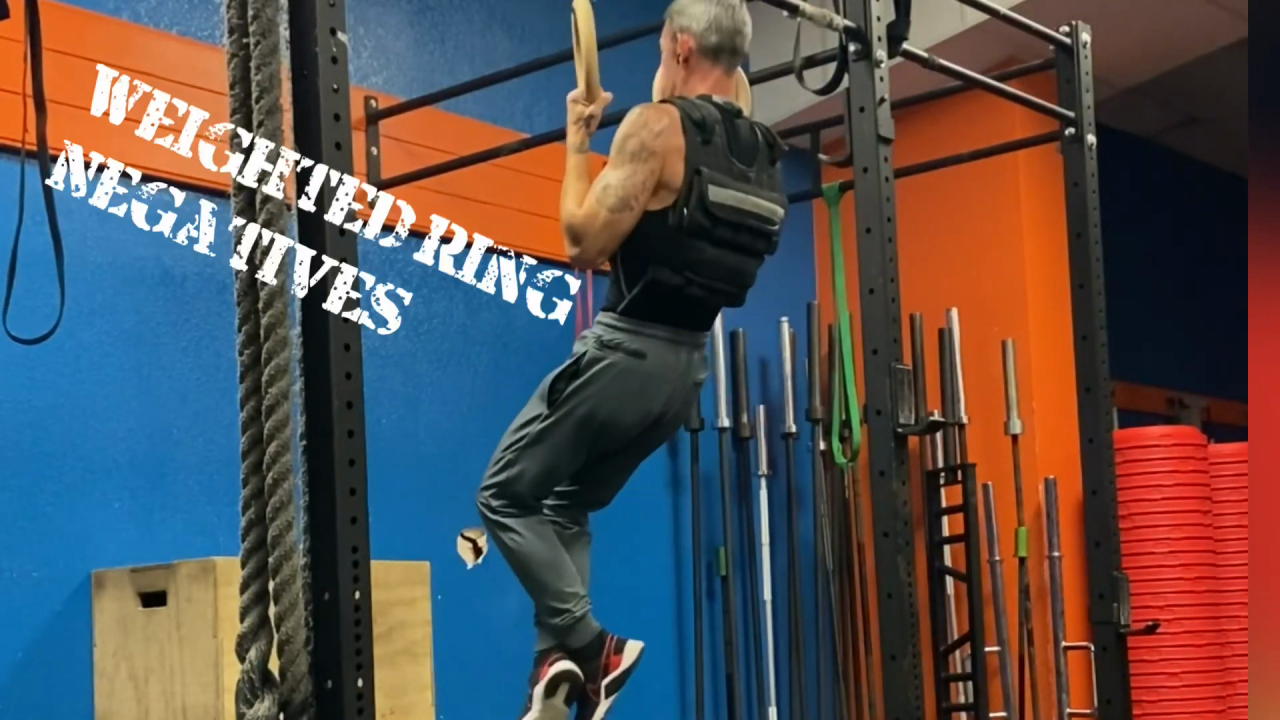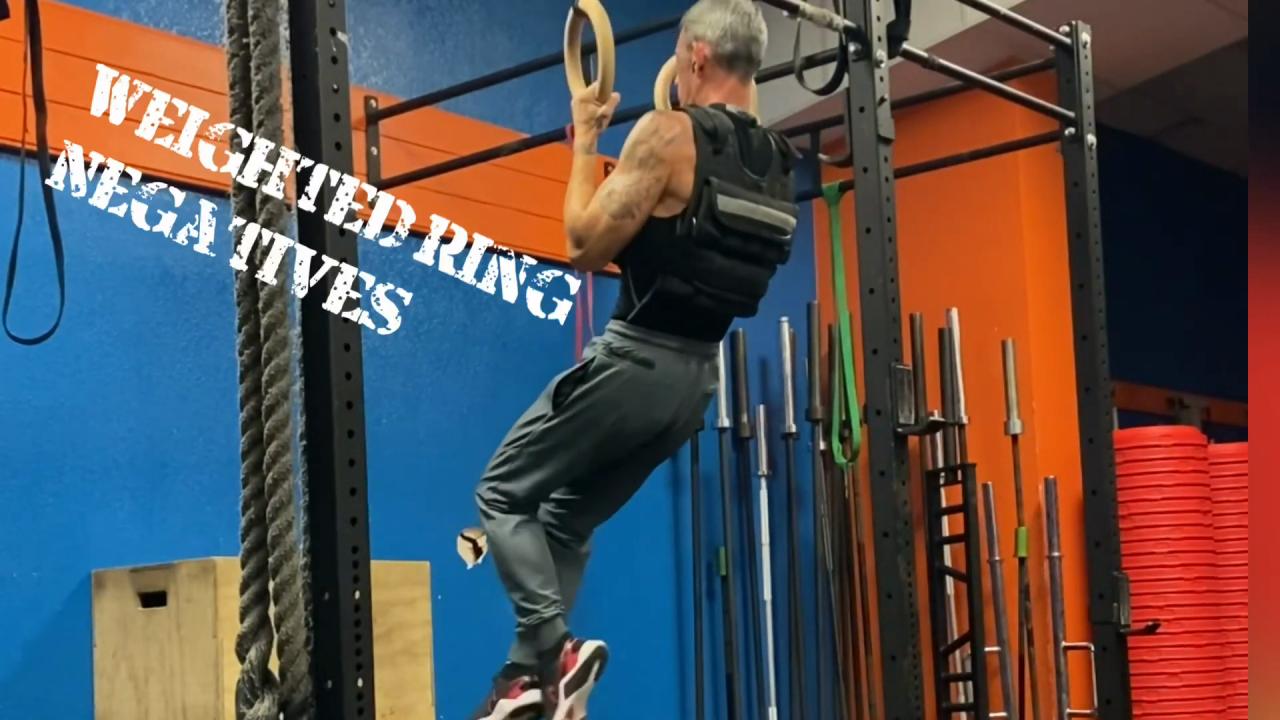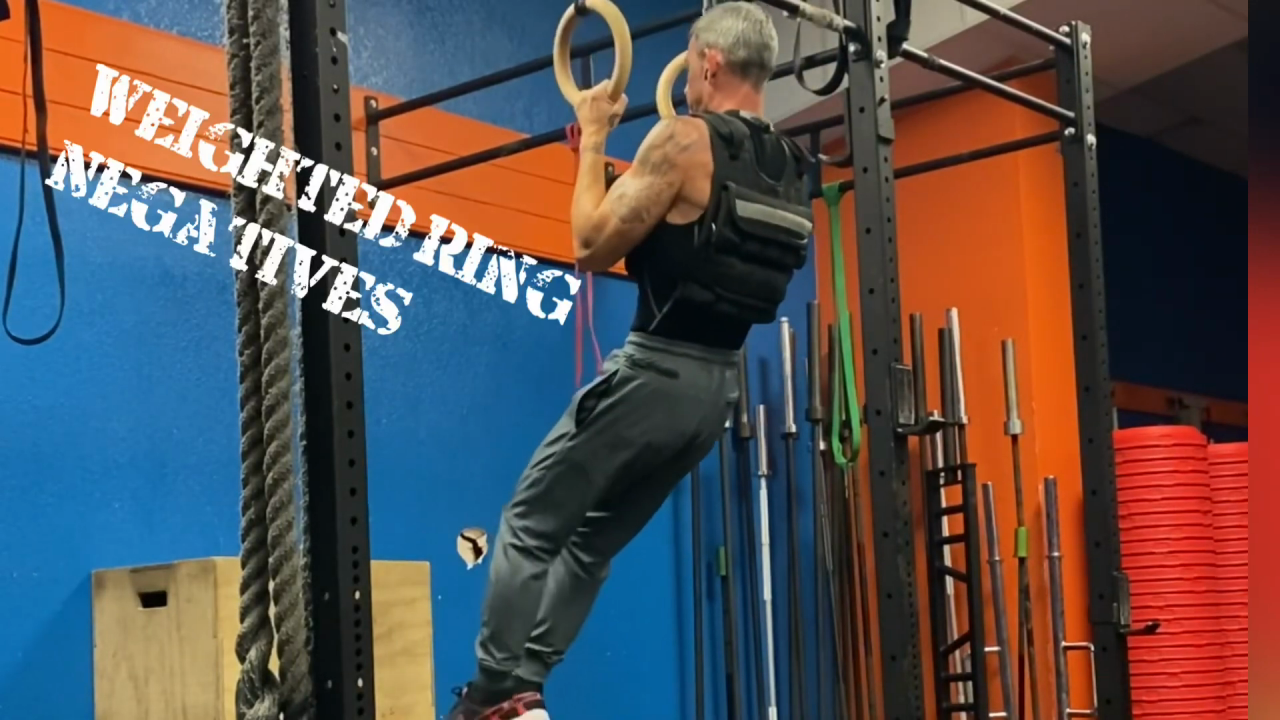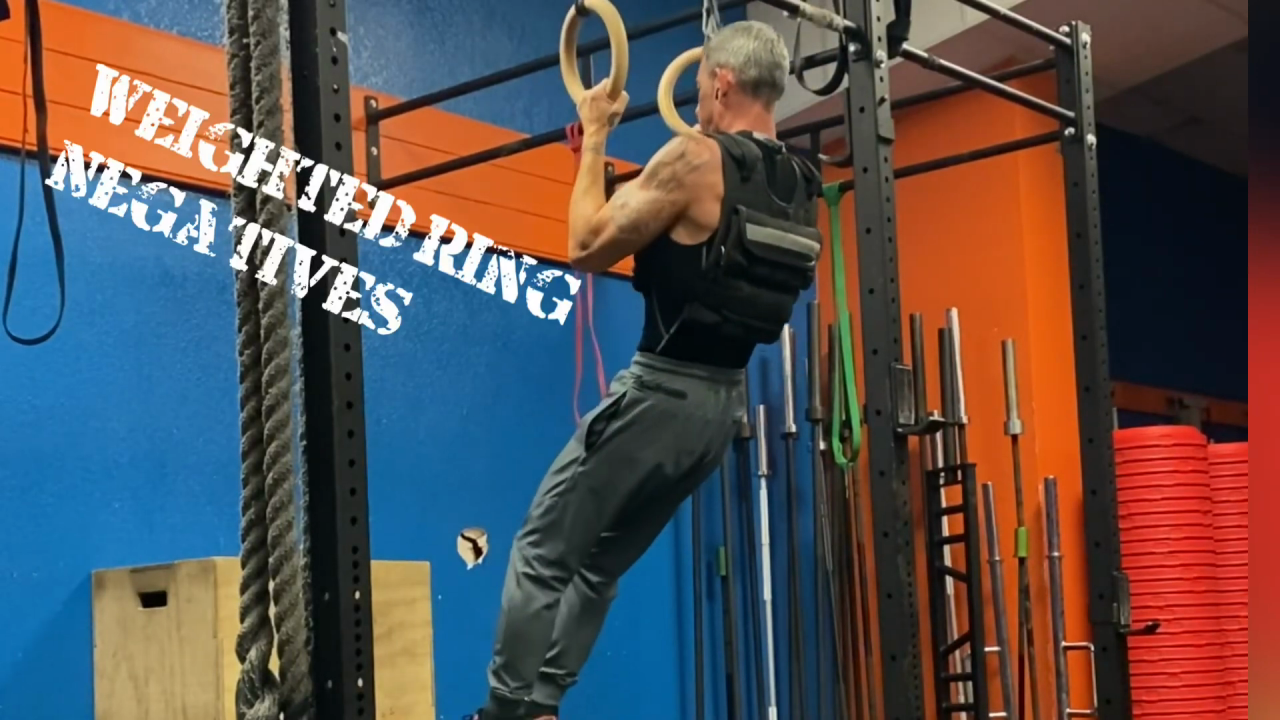
dt=0.3s
person 1, frame 1
left shoulder: (657, 125)
right shoulder: (762, 155)
left elbow: (585, 243)
left wrist: (577, 141)
left hip: (624, 353)
right hip: (684, 364)
left knee: (505, 498)
right knee: (566, 505)
left ankle: (588, 646)
right ankle: (563, 657)
person 1, frame 2
left shoulder: (670, 133)
right shoulder: (774, 165)
left elbow: (585, 245)
left wrist: (584, 140)
left hip: (633, 361)
right hip: (695, 374)
left knee: (505, 493)
right knee: (569, 516)
left ankle: (553, 653)
person 1, frame 3
left shoulder: (684, 139)
right shoulder: (787, 169)
left elbow: (591, 246)
left wrist: (592, 138)
left hip: (654, 373)
right hip: (715, 384)
left knee: (530, 527)
right knee: (591, 539)
person 1, frame 4
left shoulder: (695, 159)
right shoulder: (796, 188)
left elbow: (586, 247)
left wrist: (593, 139)
left hip: (659, 394)
right hip: (721, 401)
left knee: (541, 557)
right knee: (596, 568)
